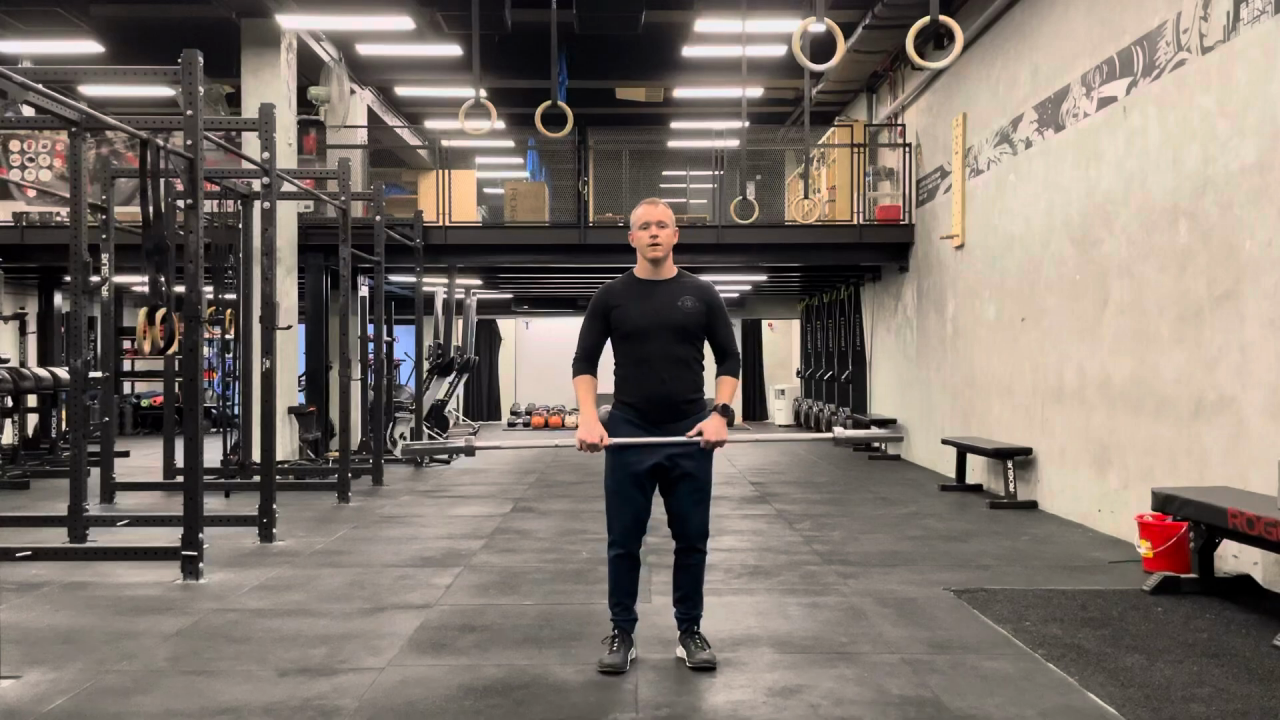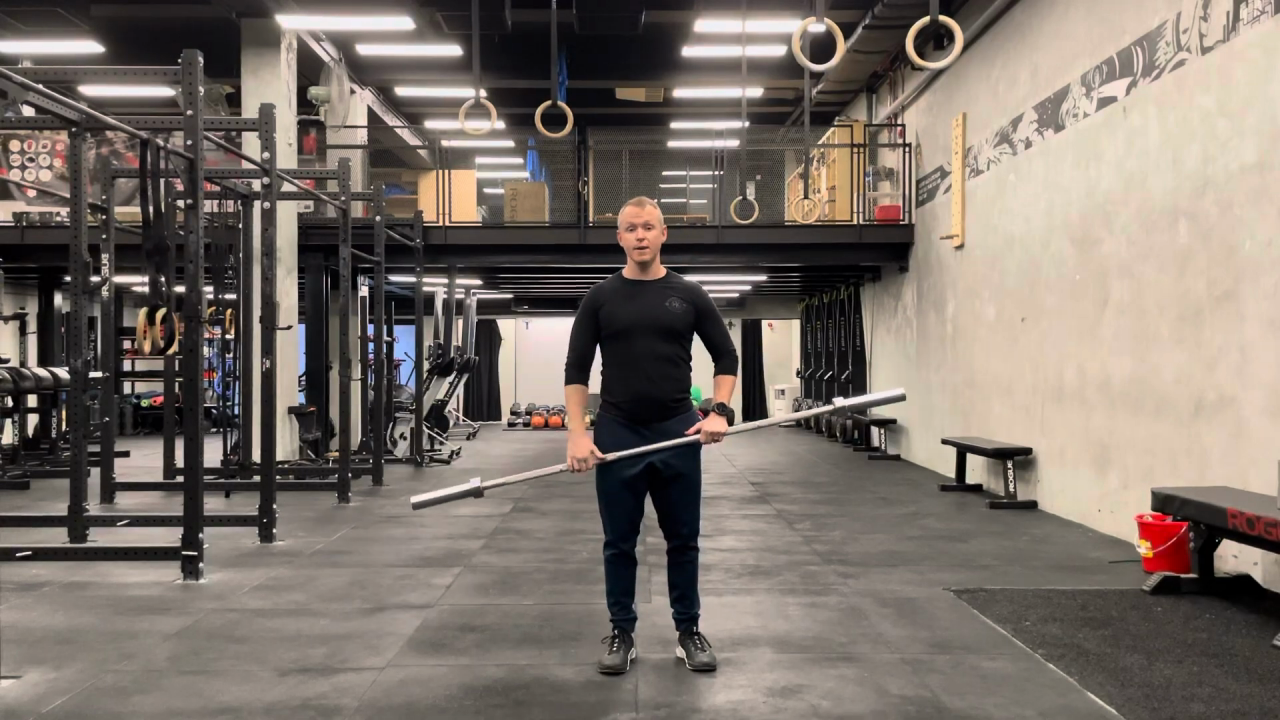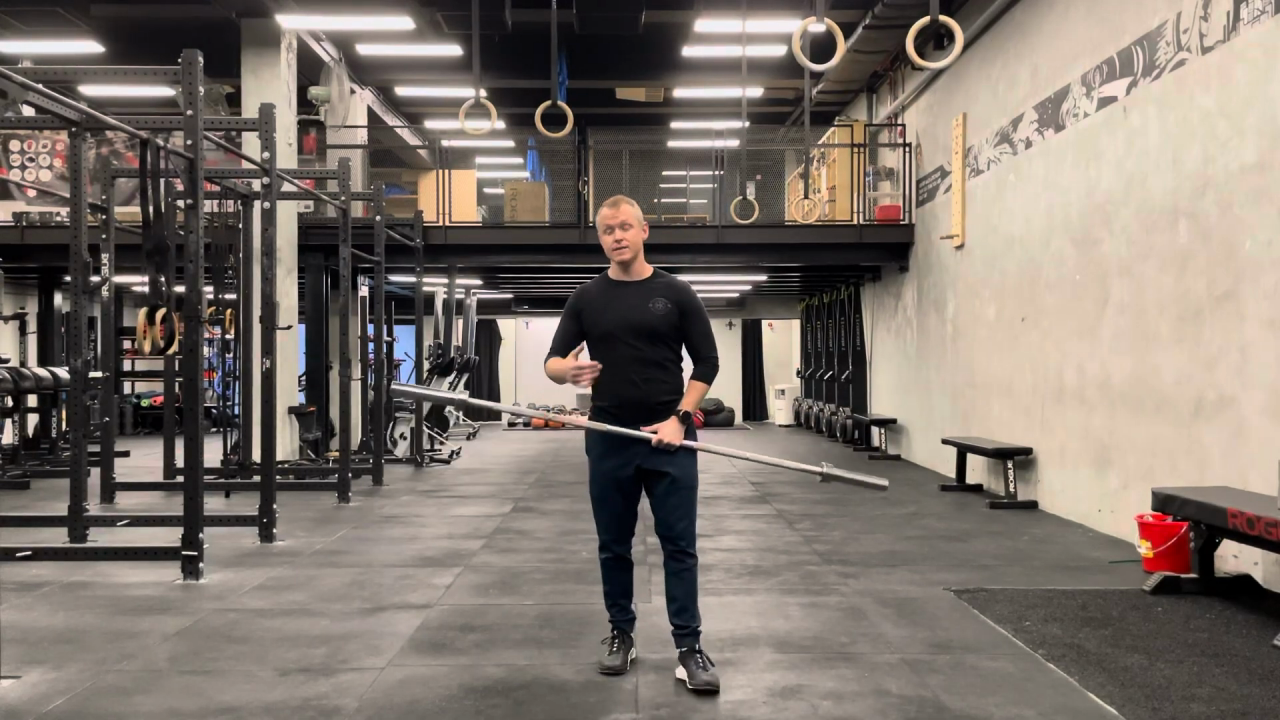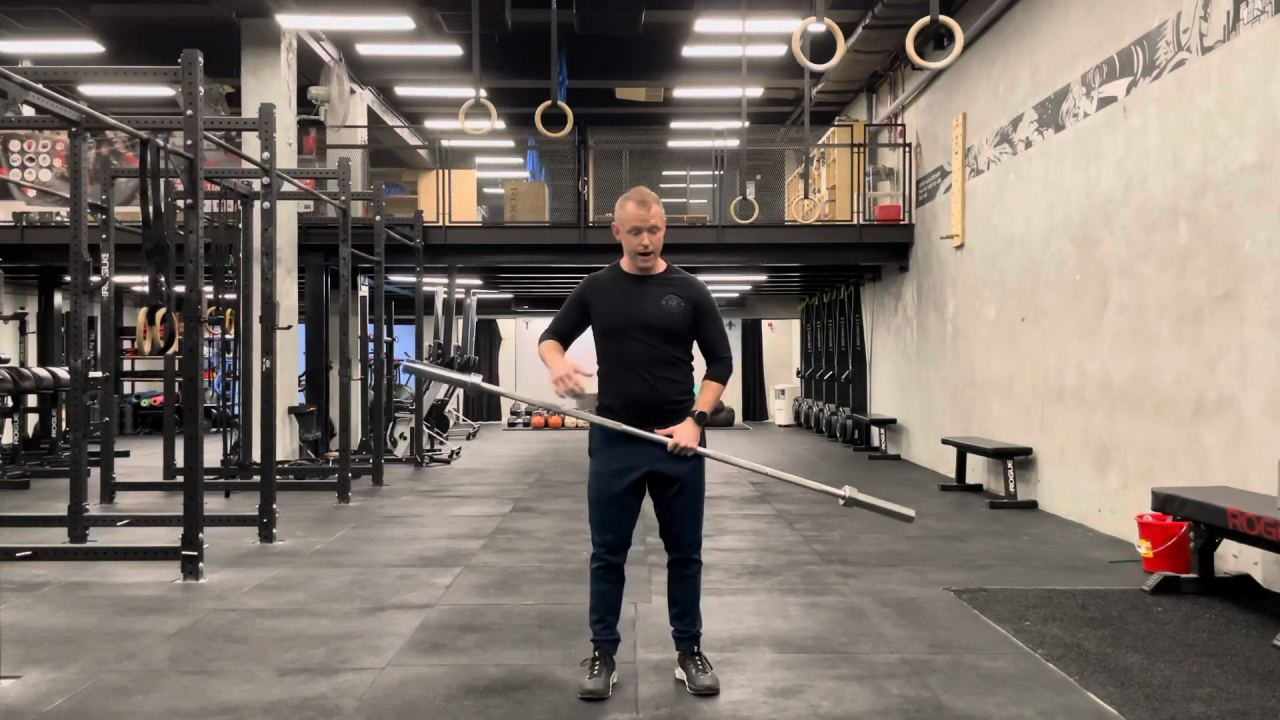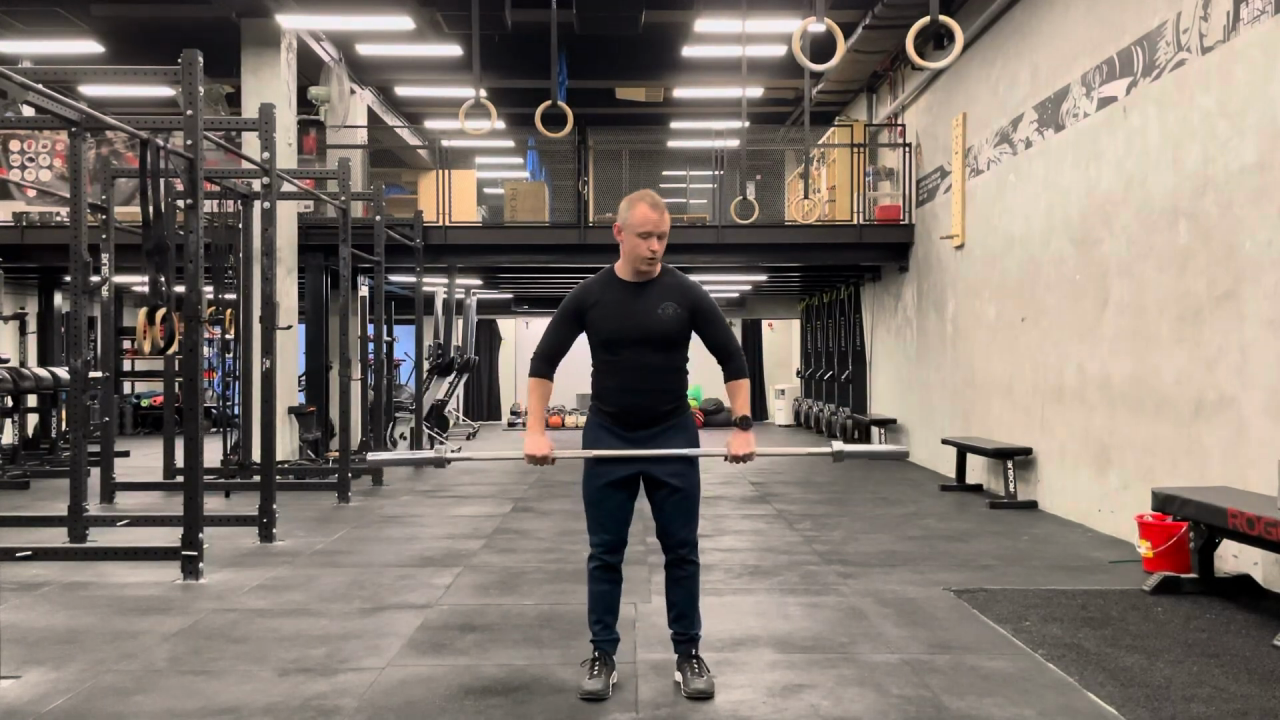
dt=1s
person 1, frame 1
left shoulder: (701, 294)
right shoulder: (611, 296)
left elbow: (728, 359)
right elbow: (584, 362)
left wrist: (721, 413)
right wrist: (589, 417)
left hip: (690, 433)
right hip: (628, 432)
left knee: (692, 538)
right knee: (623, 540)
left ankle: (689, 631)
right ankle: (622, 633)
person 1, frame 2
left shoulder: (689, 295)
right shoulder: (600, 298)
left elbow: (725, 356)
right elbow: (577, 369)
left wrist: (719, 411)
right wrist: (578, 433)
left hip: (678, 431)
right hip: (617, 433)
left knee: (683, 539)
right knee: (619, 541)
left ankle: (688, 631)
right ankle: (621, 633)
person 1, frame 3
left shoulder: (676, 293)
right shoulder: (587, 298)
left elbow: (706, 362)
right elbow: (552, 364)
left wrist: (680, 418)
right wrist: (567, 368)
left hip: (669, 436)
right hip: (609, 438)
left knee: (679, 544)
right knee: (613, 544)
left ankle: (689, 647)
right ankle: (621, 633)
person 1, frame 4
left shoulder: (689, 290)
right shoulder: (597, 288)
left elbow: (720, 362)
right elbow: (552, 336)
left wrist: (696, 419)
right wrist: (558, 365)
left hip: (678, 439)
right hip: (614, 439)
left knee: (685, 552)
right knee: (608, 553)
left ankle: (688, 652)
right ankle: (603, 654)
person 1, frame 5
left shoulder: (685, 293)
right shoulder: (589, 295)
left elbow: (732, 358)
right elbow: (544, 360)
left wrist: (741, 427)
right wrist: (536, 430)
left hip: (673, 438)
right hip: (607, 439)
left knee: (681, 550)
right knee: (605, 553)
left ankle: (687, 654)
right ankle: (602, 656)
